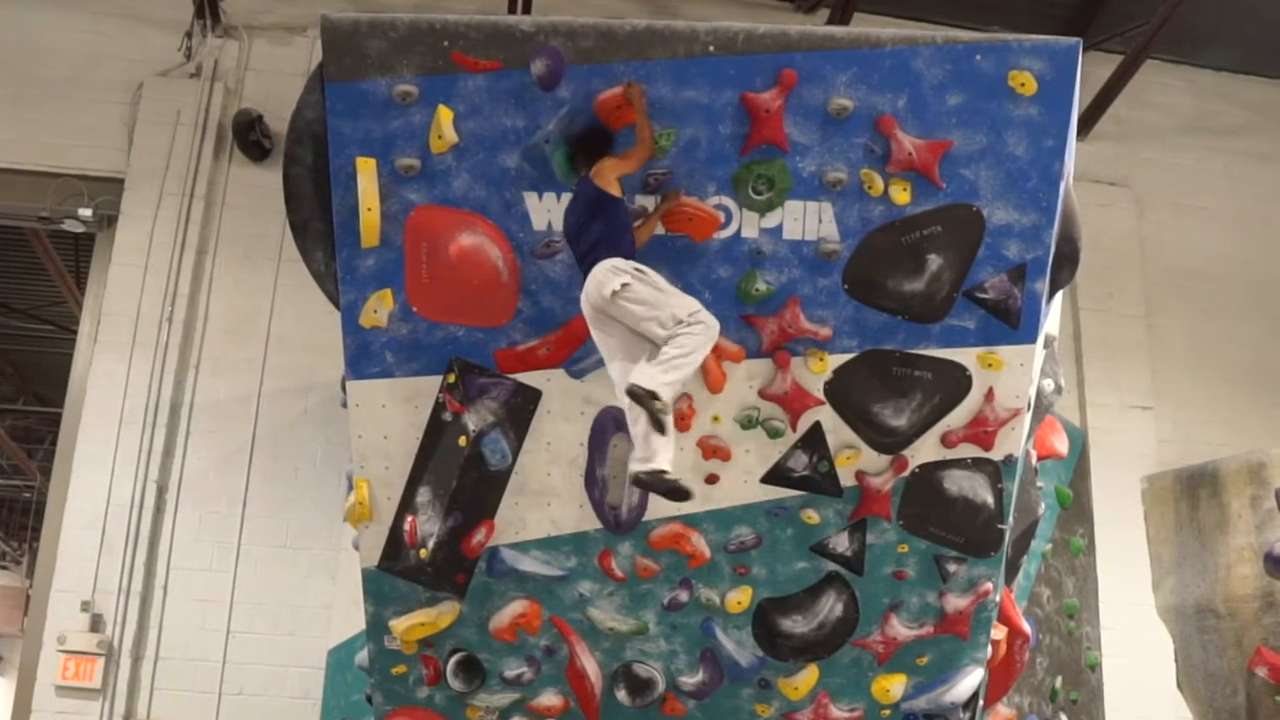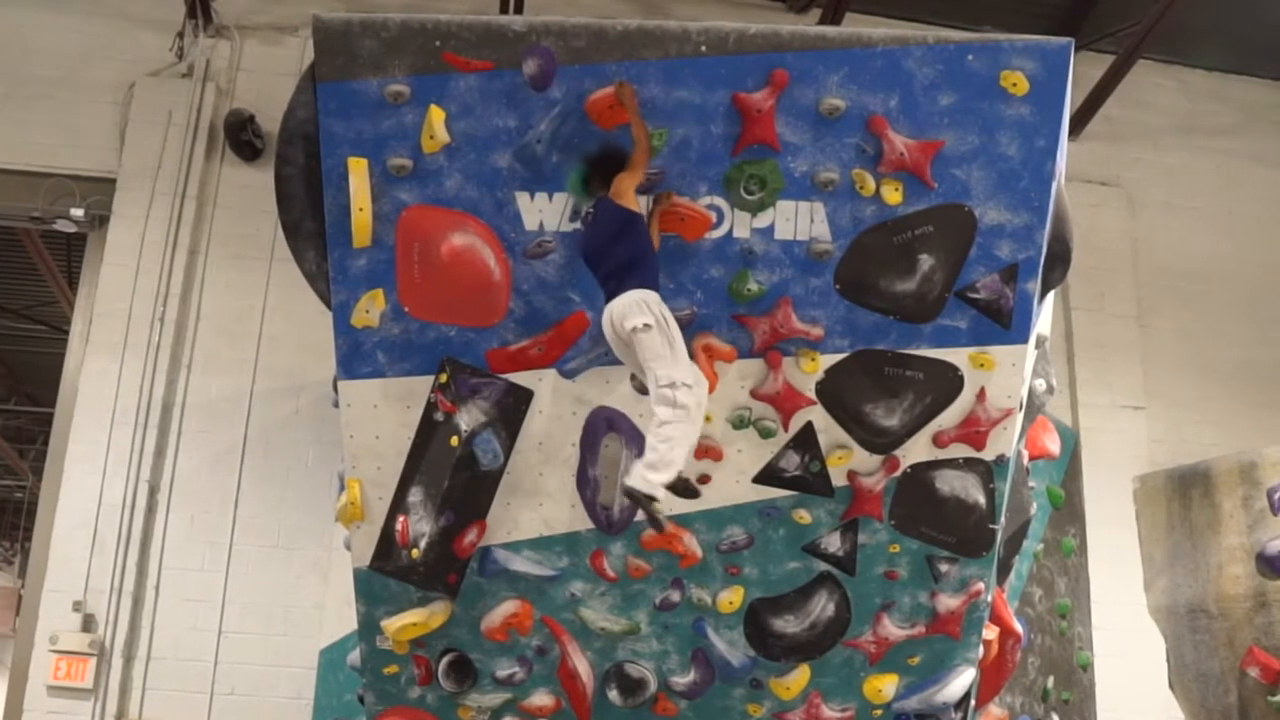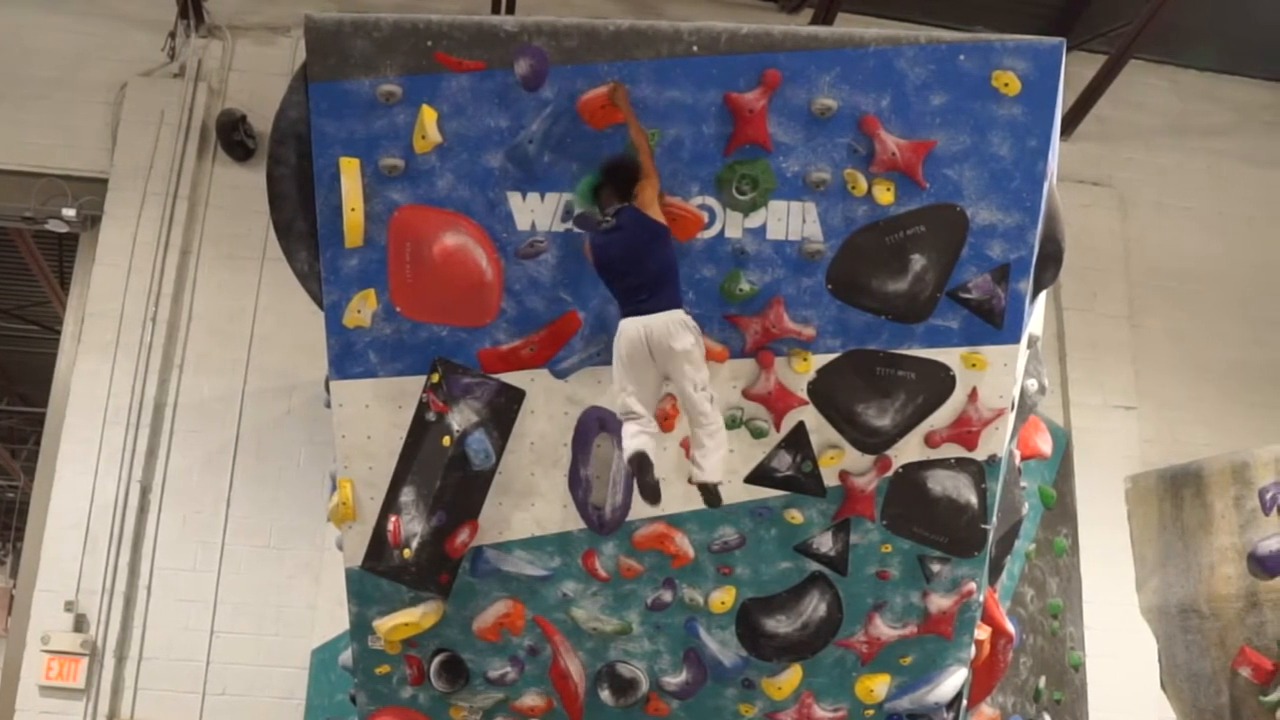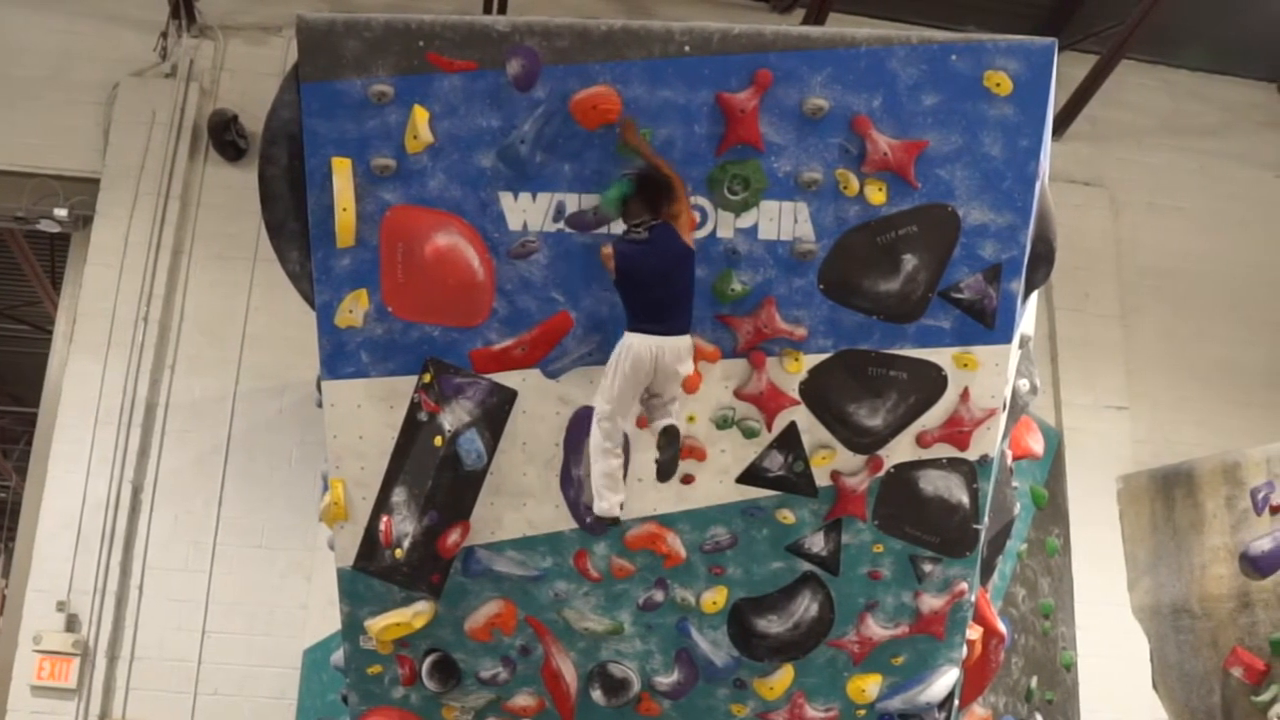
dt=0.5s
person 1, frame 1
left shoulder: (574, 213)
right shoulder: (602, 171)
right elbow: (645, 151)
left wrist: (660, 210)
right wrist: (639, 108)
left hip: (594, 293)
right hip: (614, 276)
left knee: (643, 375)
right knee: (701, 326)
left ankle: (651, 467)
right ankle: (648, 385)
person 1, frame 2
left shoulder: (590, 234)
right shoulder: (619, 193)
right elbow: (643, 152)
left wrist: (654, 213)
right wrist: (631, 108)
left hip: (615, 313)
right hip: (640, 306)
left knee: (691, 387)
right knee: (679, 396)
left ankle: (665, 470)
right ankle: (645, 482)
person 1, frame 3
left shoulder: (594, 244)
right shoulder: (646, 208)
right elbow: (645, 154)
right wrist: (626, 108)
left hip: (630, 329)
right hip: (672, 323)
left knee: (636, 413)
right knee: (699, 403)
left ankle: (638, 458)
right ankle: (708, 477)
person 1, frame 4
left shoulder: (612, 252)
right shoulder: (679, 231)
right elbow: (678, 186)
right wrist: (638, 144)
left hip: (637, 345)
right hip: (677, 345)
left knee: (608, 422)
right knee: (663, 402)
left ankle: (607, 509)
right ankle: (667, 431)
